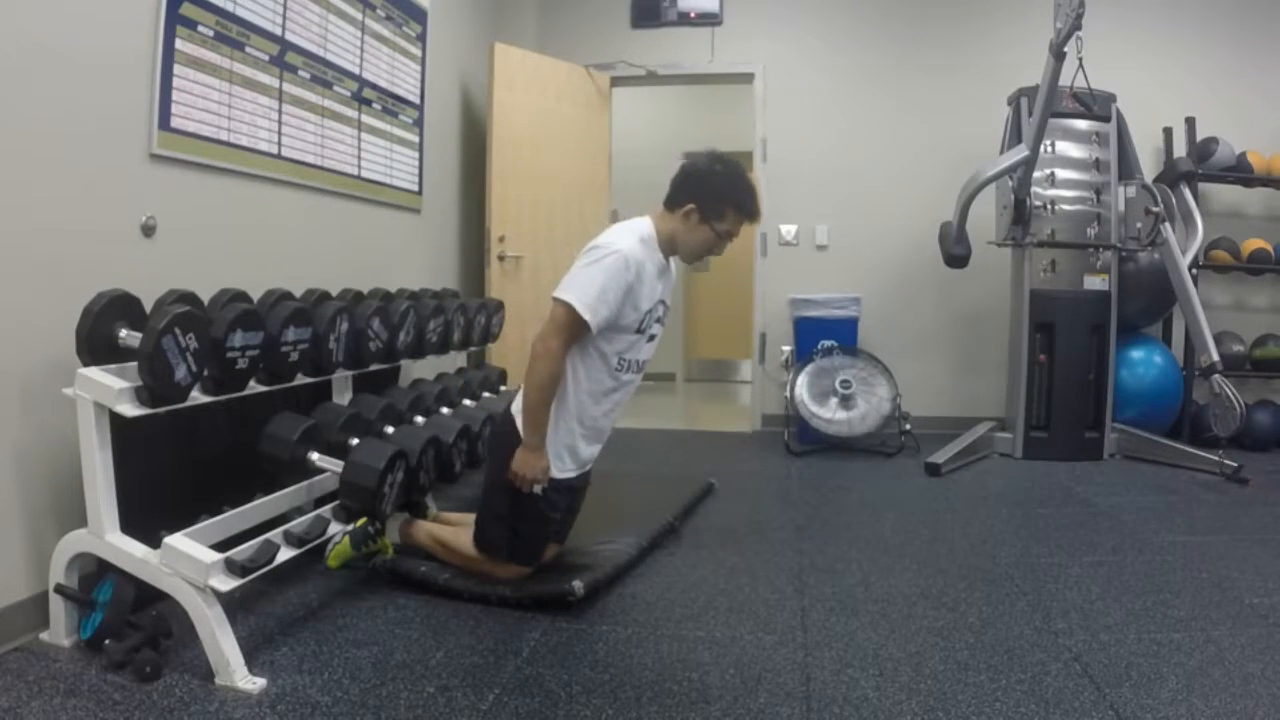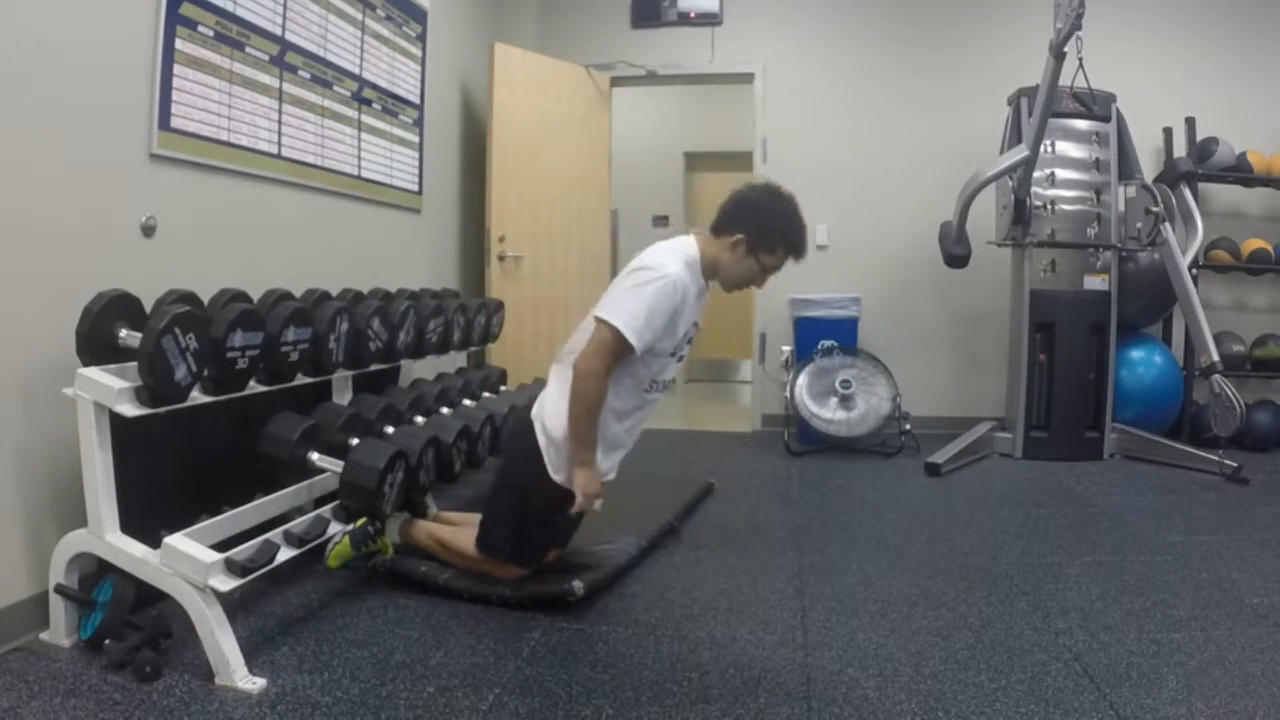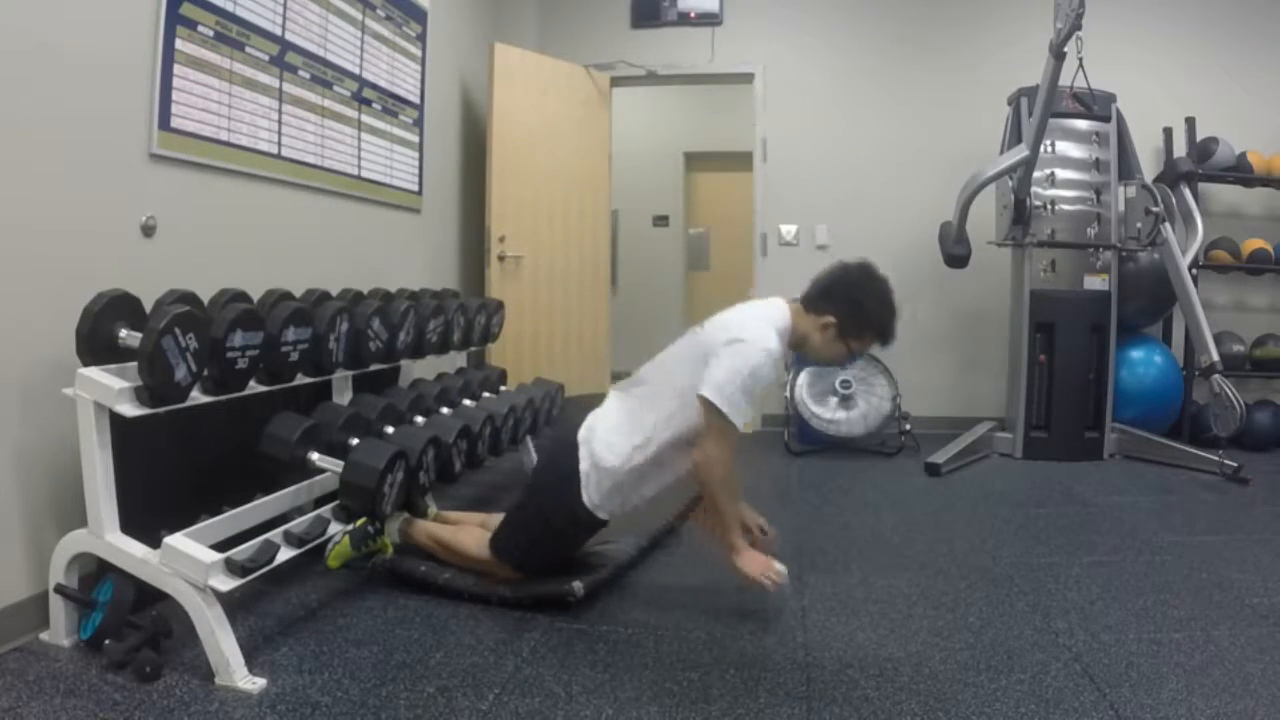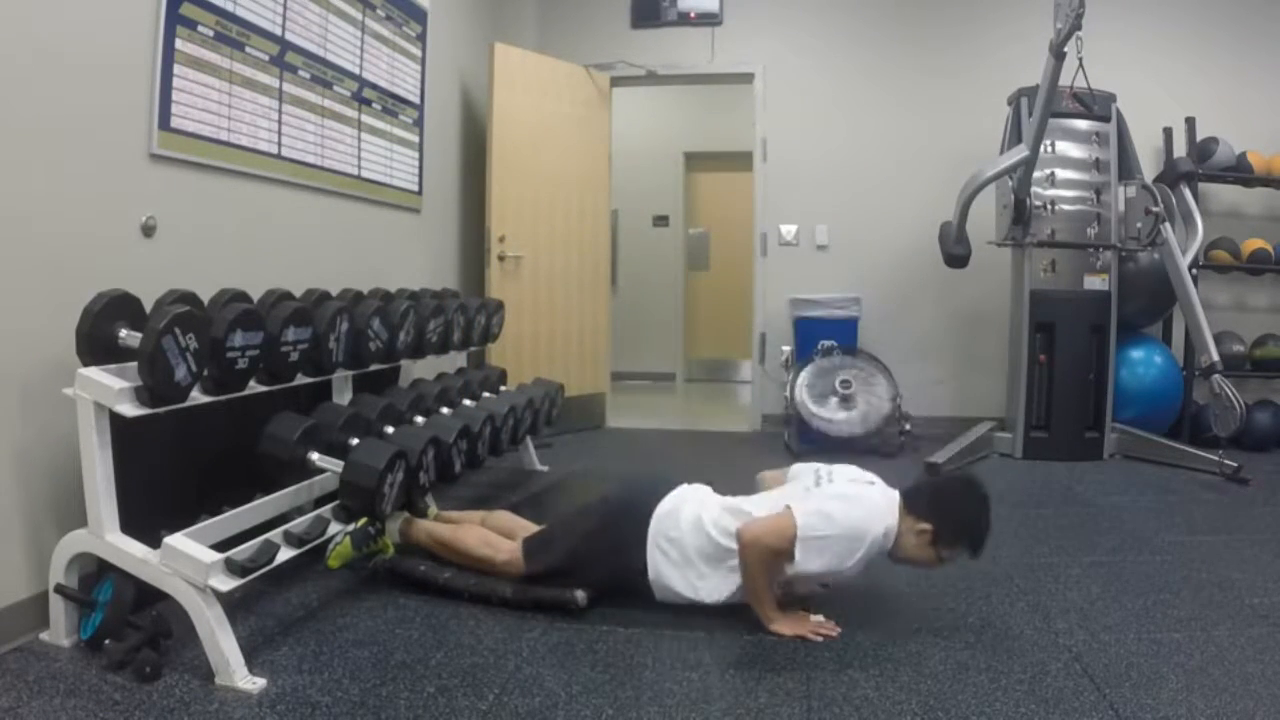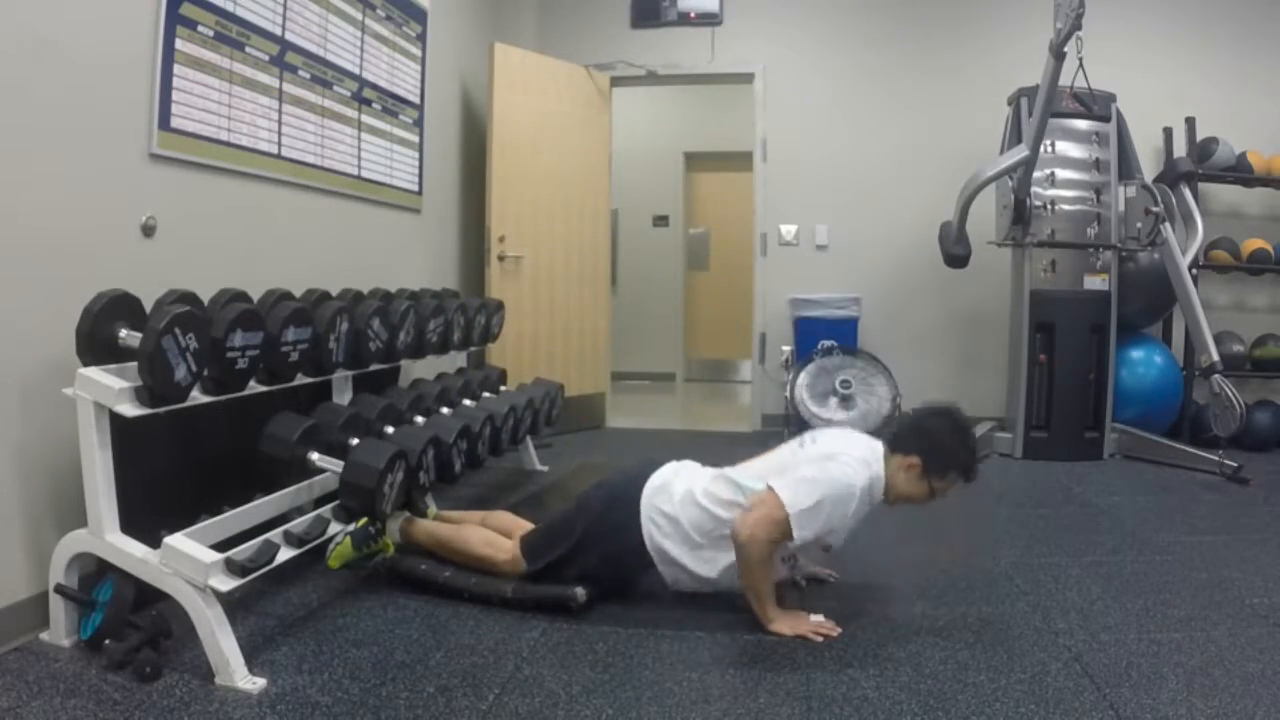
dt=0.4s
person 1, frame 1
left shoulder: (661, 262)
right shoulder: (622, 255)
right elbow: (549, 347)
right wrist: (533, 446)
left hip: (576, 448)
right hip: (542, 446)
left knee: (540, 552)
right knee: (509, 564)
left ankle: (422, 516)
right ankle: (396, 529)
person 1, frame 2
left shoulder: (692, 275)
right shoulder: (666, 276)
right elbow: (590, 366)
right wrist: (584, 465)
left hip: (580, 453)
right hip: (555, 450)
left knee: (541, 553)
right knee: (507, 565)
left ankle: (422, 517)
right ankle: (397, 531)
person 1, frame 3
left shoulder: (765, 318)
right shoulder: (758, 346)
left elbow: (709, 442)
right elbow: (710, 454)
left wrist: (736, 507)
right wrist: (738, 549)
left hip: (598, 453)
right hip: (591, 473)
left knee: (520, 542)
right knee: (508, 562)
left ankle: (419, 515)
right ankle: (396, 531)
person 1, frame 4
left shoulder: (864, 485)
right shoulder: (865, 522)
right elbow: (756, 540)
left wrist: (789, 569)
right wrist: (774, 616)
left hip: (664, 511)
right hip: (644, 544)
left knee: (528, 534)
right knee: (513, 559)
left ankle: (417, 512)
right ankle: (397, 531)
person 1, frame 5
left shoulder: (854, 447)
right shoulder: (850, 477)
right elbow: (750, 532)
left wrist: (793, 560)
right wrist: (771, 614)
left hip: (657, 491)
right hip: (638, 526)
left knee: (523, 536)
right knee: (510, 559)
left ankle: (411, 514)
right ankle: (395, 530)
